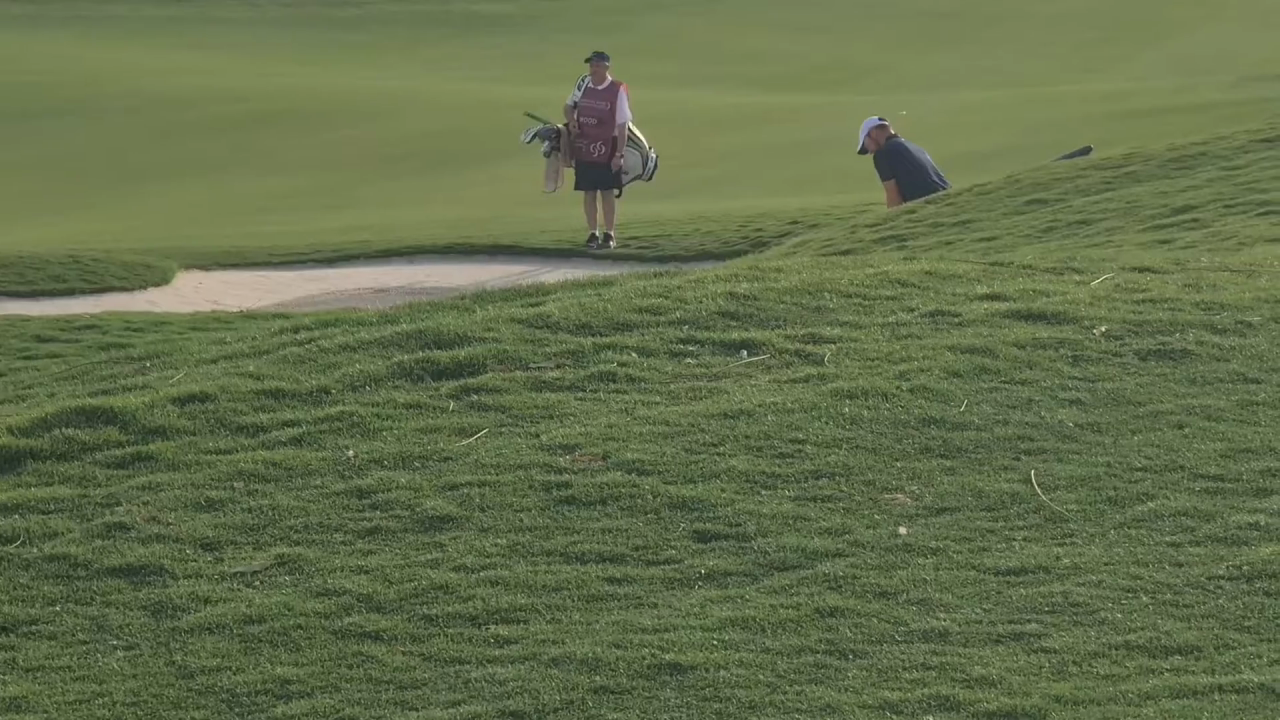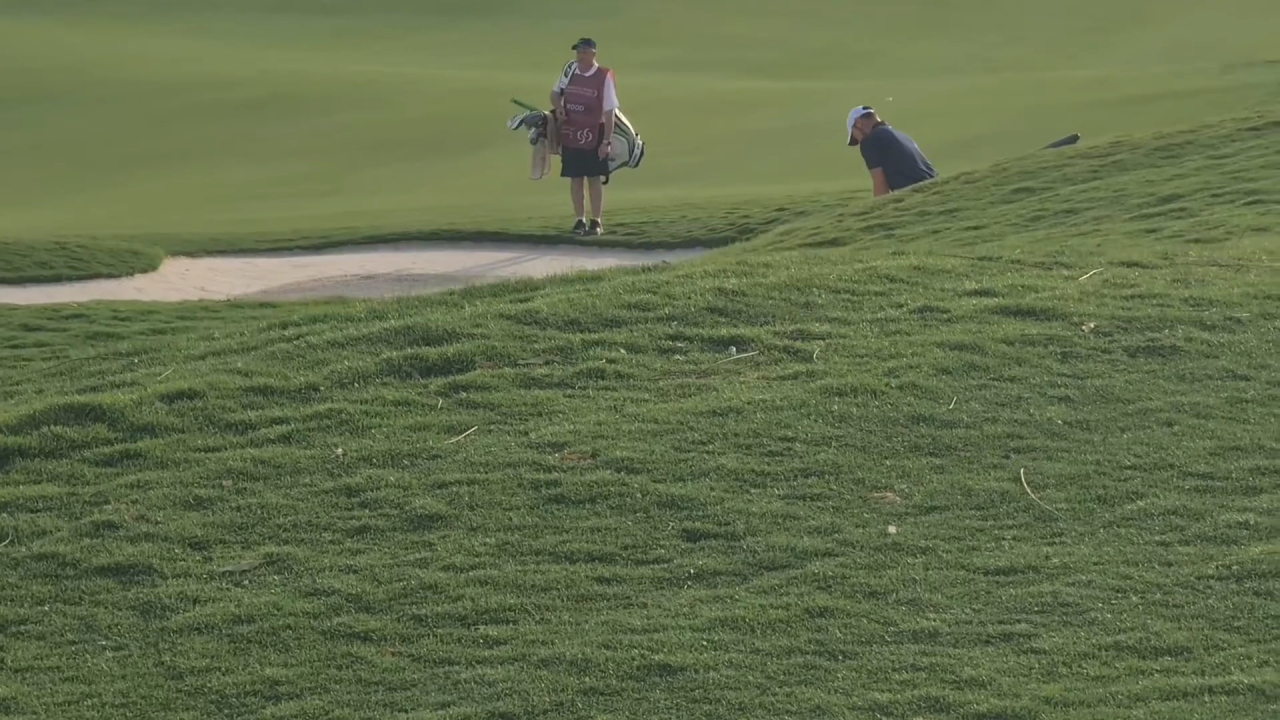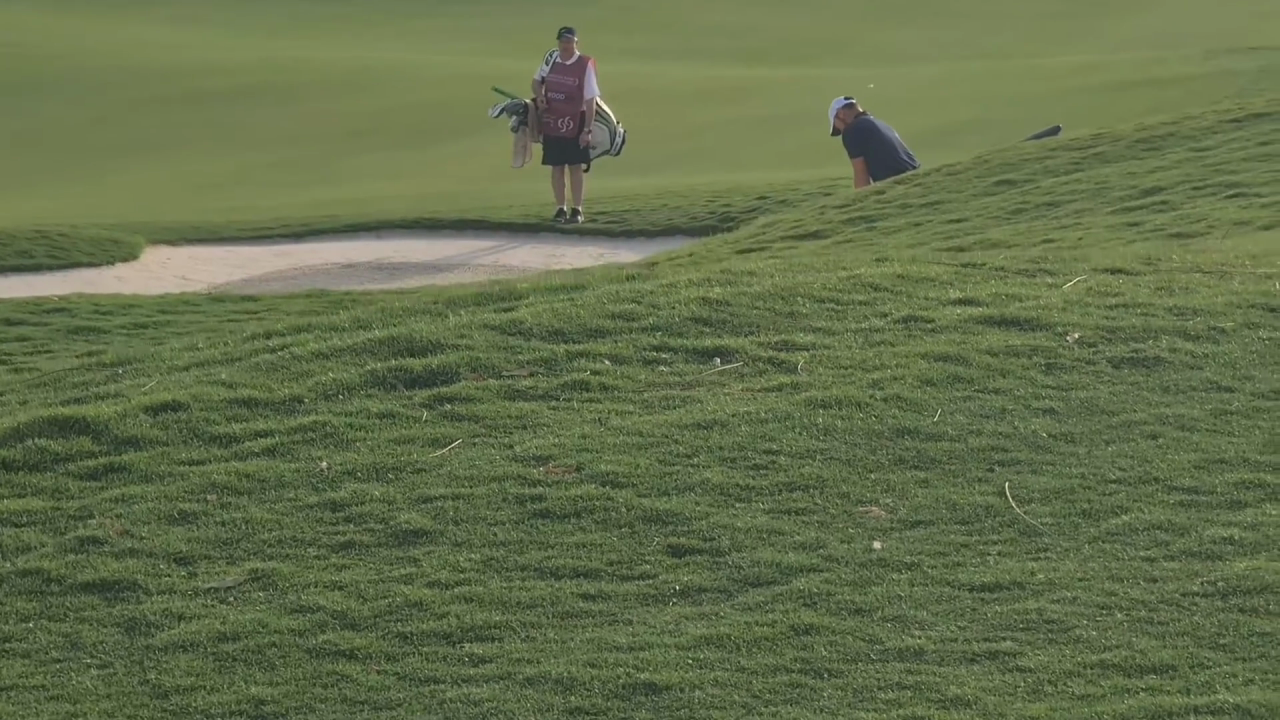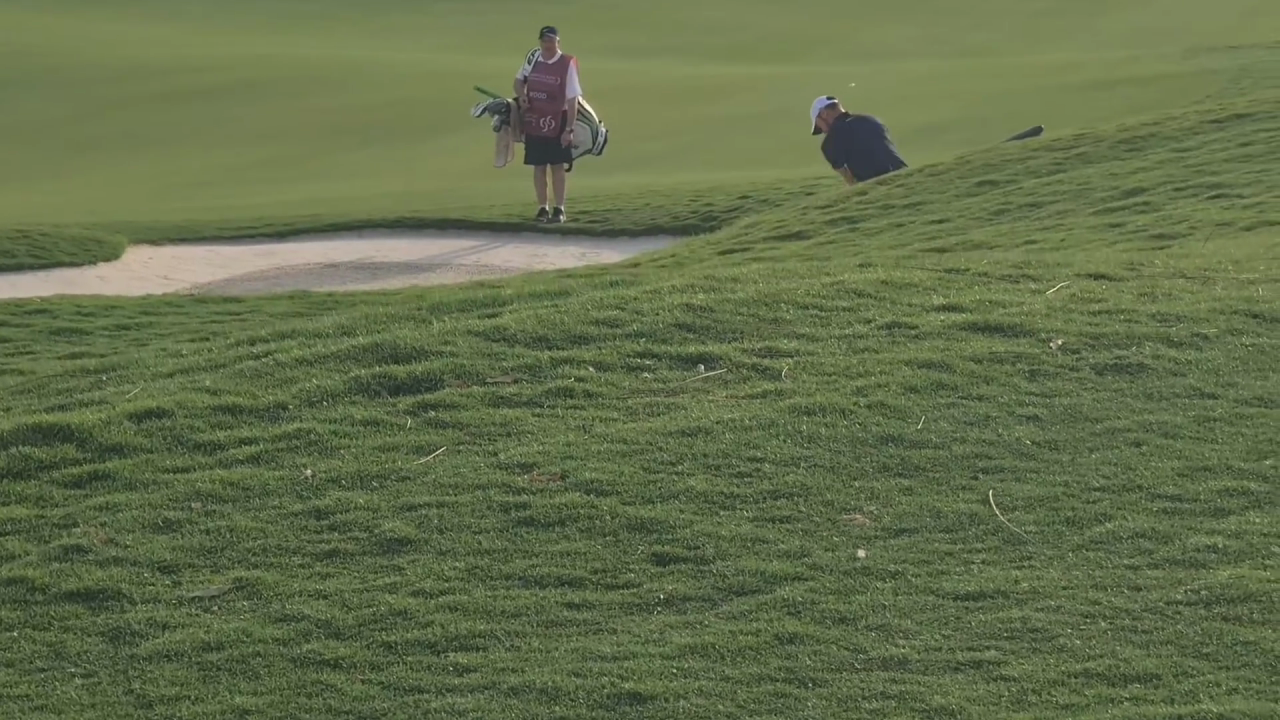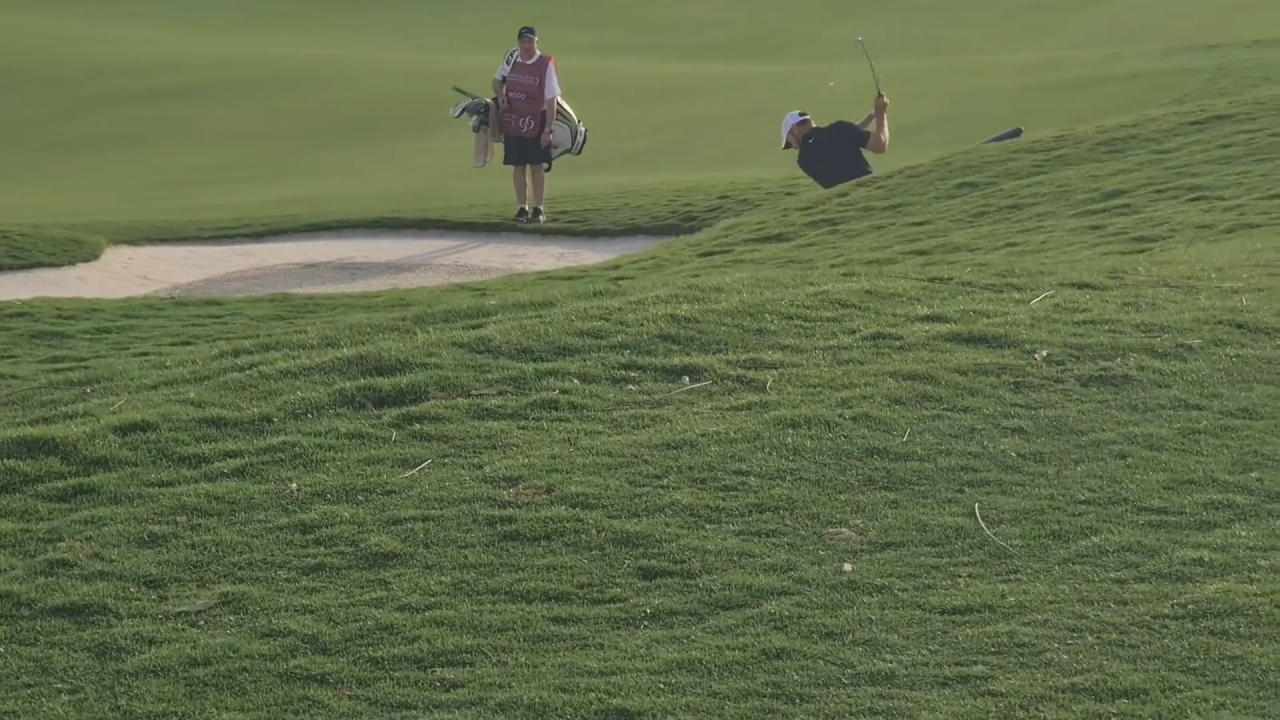
dt=0.5s
person 1, frame 1
left shoulder: (618, 89)
right shoulder: (583, 83)
left elbow: (622, 124)
right elbow: (569, 106)
left wrist: (619, 154)
right wrist: (571, 120)
left hip: (606, 148)
right hip: (583, 147)
left knee: (607, 192)
right knee: (589, 192)
left ankle: (609, 235)
right ankle: (593, 233)
person 1, frame 2
left shoulder: (605, 76)
right shoulder: (570, 69)
left elbow: (609, 111)
right elbow: (556, 92)
left wrist: (606, 141)
right wrist: (558, 107)
left hip: (593, 135)
right hip: (570, 134)
left knee: (594, 179)
right knee: (575, 179)
left ankle: (596, 221)
right ankle: (580, 220)
person 1, frame 3
left shoulder: (586, 64)
right shoulder: (551, 58)
left elbow: (590, 100)
right elbow: (537, 81)
left wrist: (587, 129)
right wrist: (539, 95)
left hip: (574, 123)
right hip: (551, 122)
left knee: (575, 167)
right knee: (556, 167)
left ankle: (577, 210)
right ankle: (561, 209)
person 1, frame 4
left shoulder: (567, 63)
right shoulder: (533, 57)
left elbow: (572, 99)
right elbow: (519, 80)
left wrist: (569, 129)
right wrist: (521, 94)
left hip: (556, 122)
right hip: (533, 121)
left knee: (557, 166)
right knee: (538, 166)
left ankle: (559, 209)
right ankle: (543, 208)
person 1, frame 5
left shoulder: (546, 64)
right shoulder: (512, 58)
left elbow: (551, 99)
right elbow: (498, 80)
left wrist: (548, 129)
right wrist: (500, 95)
left hip: (535, 122)
right hip: (512, 121)
left knee: (537, 167)
right knee: (518, 166)
left ankle: (539, 209)
right ankle: (522, 208)
